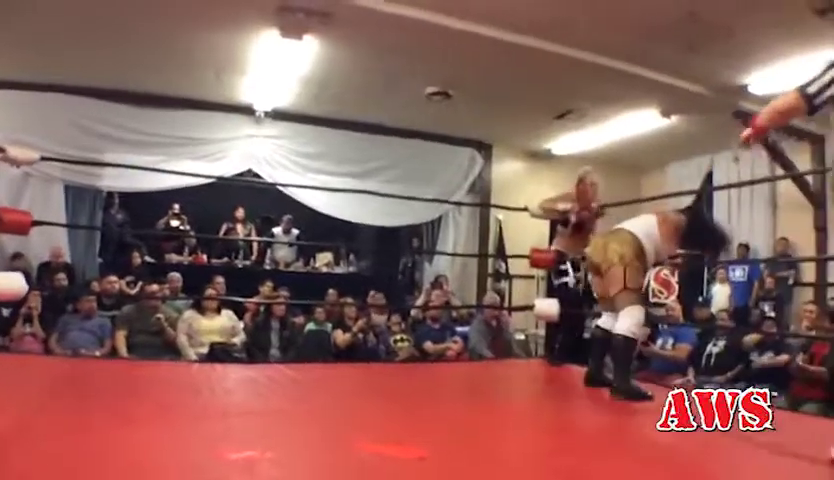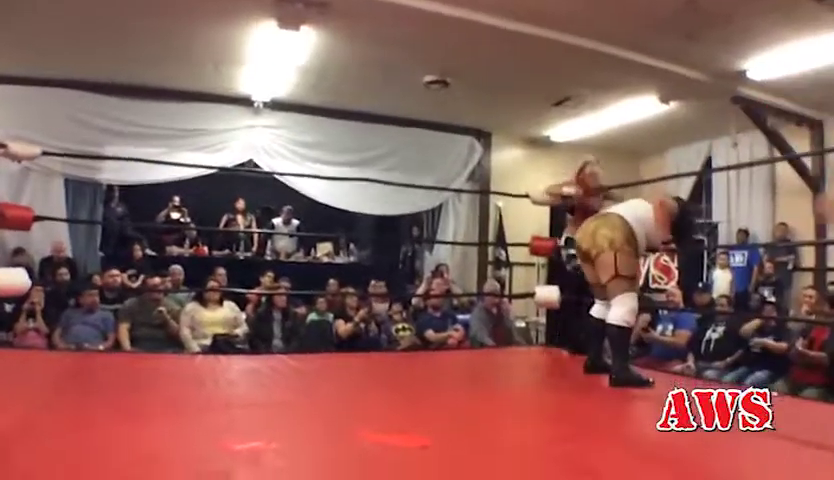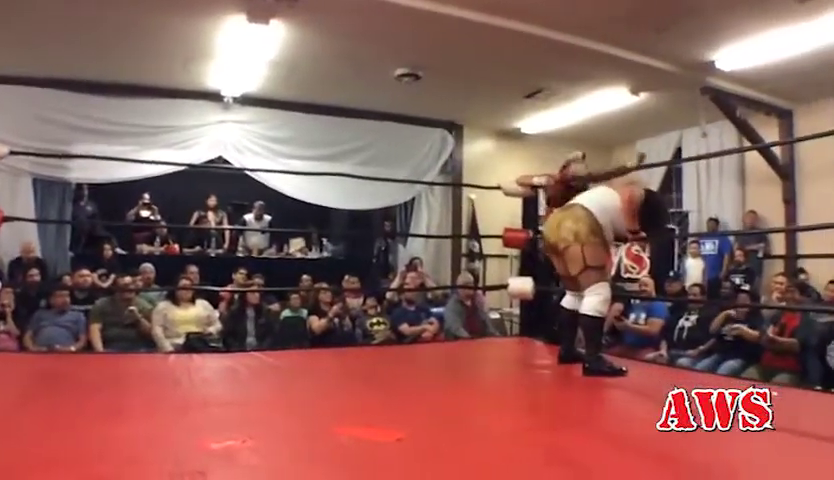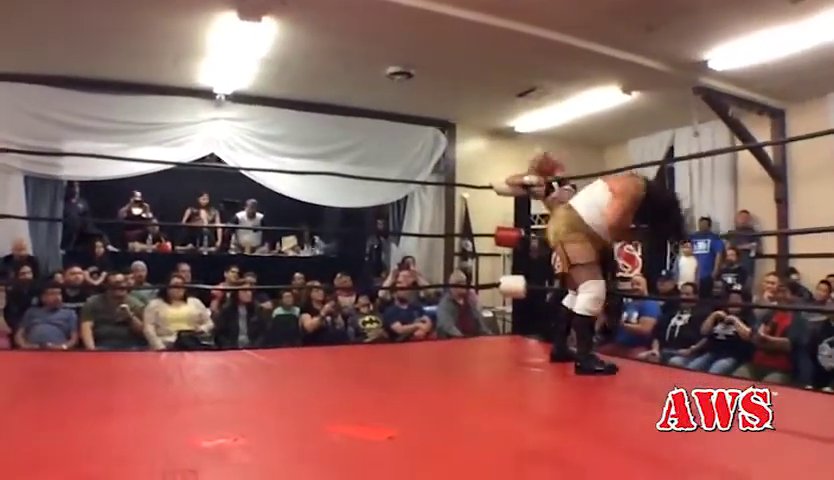
dt=0.3s
person 1, frame 1
left shoulder: (665, 220)
right shoulder: (679, 221)
left hip: (600, 247)
right hip: (620, 252)
left knee: (610, 314)
right knee: (631, 314)
left ankle: (594, 372)
right ankle: (621, 382)
person 1, frame 2
left shoulder: (649, 207)
right shoulder: (671, 208)
right elbow: (662, 230)
right wrist: (666, 243)
left hip: (586, 231)
right hip: (610, 237)
left knee: (604, 301)
right knee: (624, 302)
left ankle: (594, 359)
right ankle: (620, 370)
person 1, frame 3
left shoulder: (616, 187)
right shoulder: (637, 193)
right wrist: (633, 231)
left hip: (555, 223)
right hip: (577, 229)
left knee: (576, 292)
right knee: (598, 292)
left ankle: (566, 349)
right ankle: (592, 359)
person 1, frame 4
left shoulder: (628, 185)
right shoulder: (635, 186)
right elbow: (613, 222)
right wrist: (627, 234)
left hip: (564, 228)
right hip: (570, 229)
left knee: (578, 292)
right knee: (592, 290)
left ankle: (559, 348)
right ankle: (585, 358)
